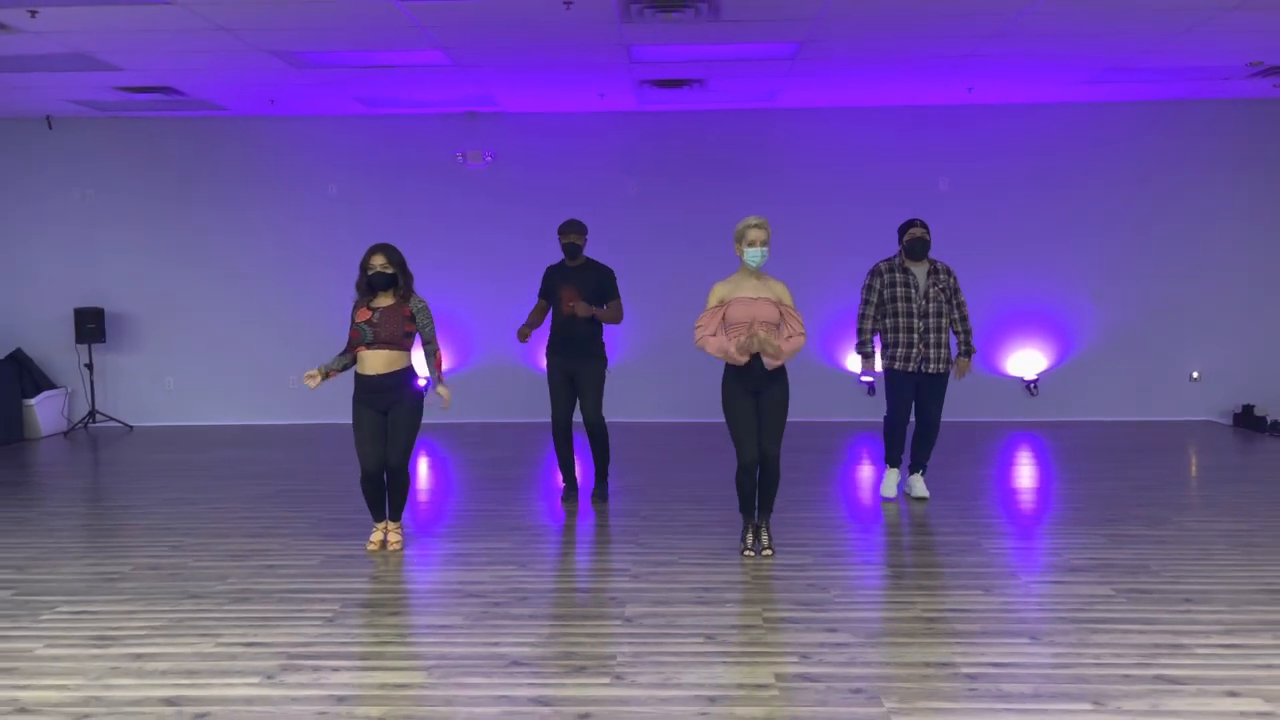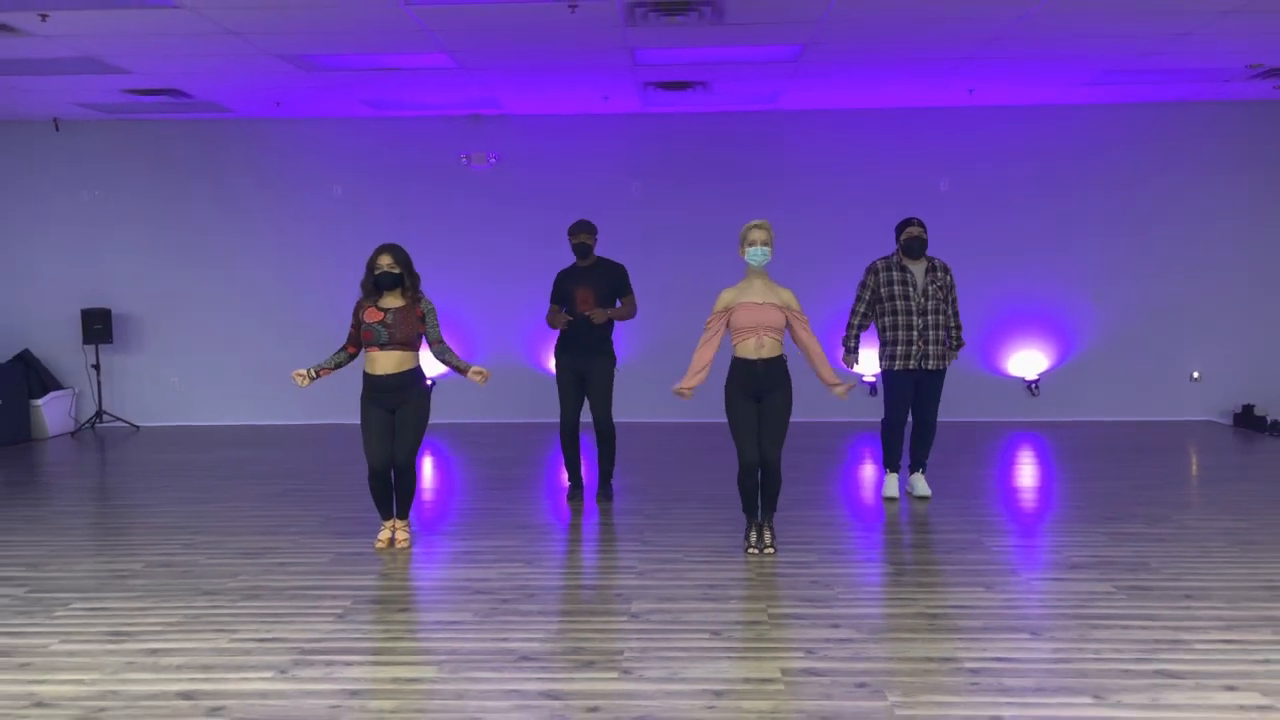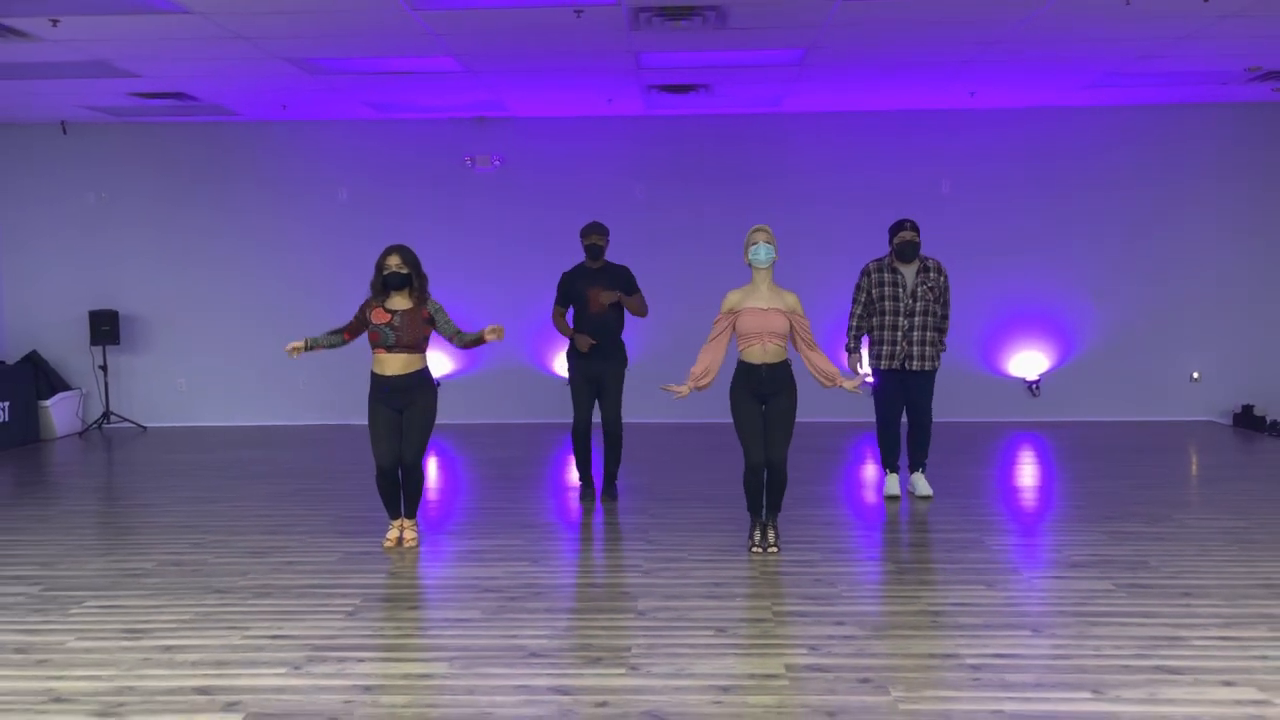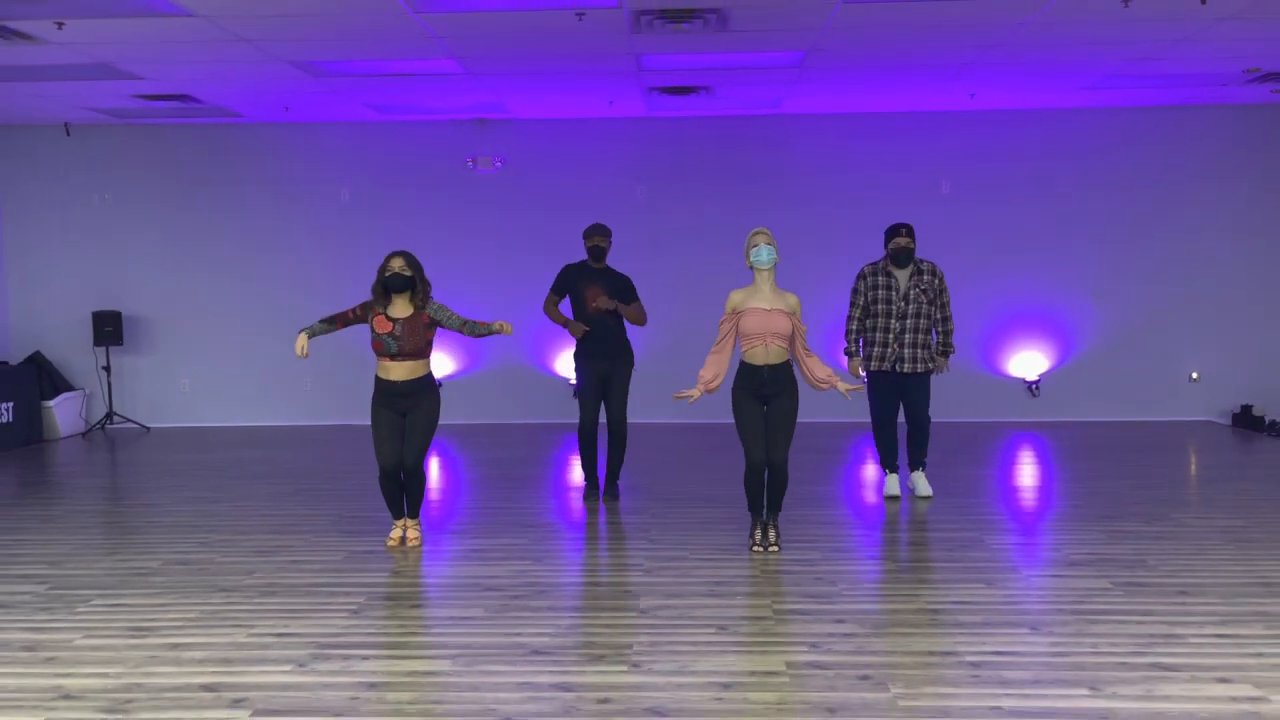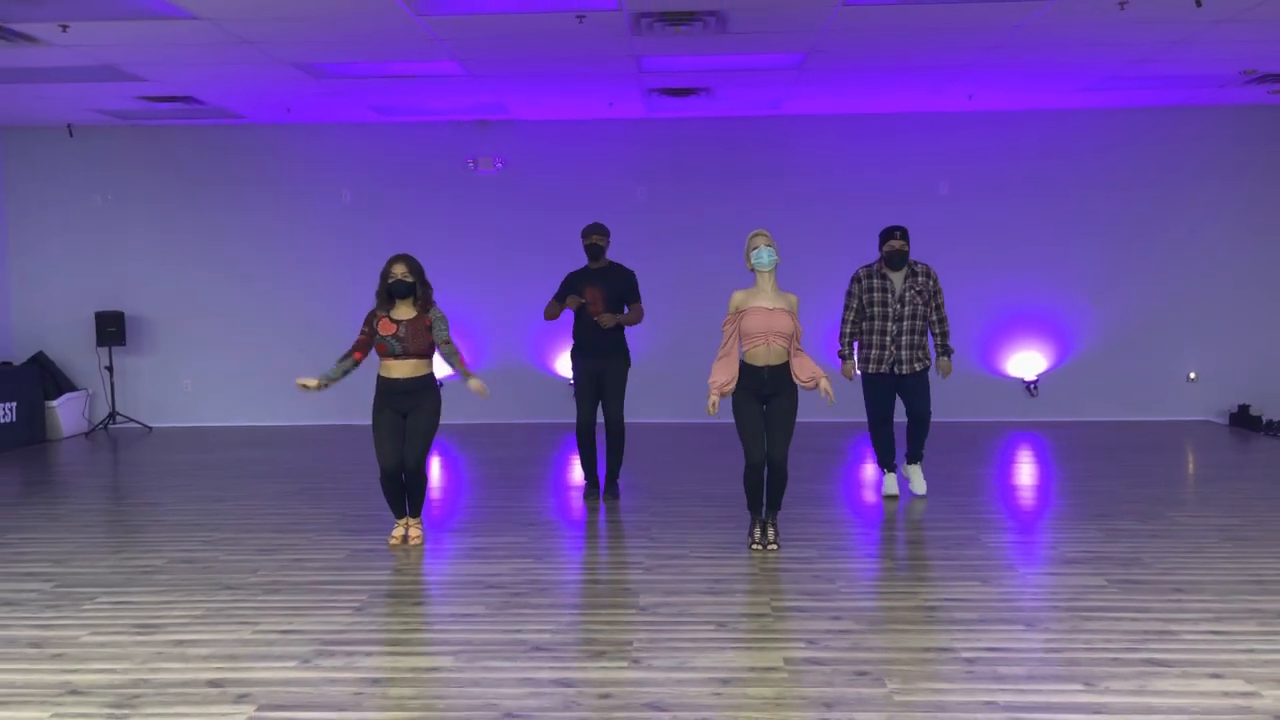
dt=0.2s
person 1, frame 1
left shoulder: (779, 290)
right shoulder: (721, 289)
left elbow: (796, 335)
right elbow: (705, 335)
left wrist: (776, 353)
right wrist: (735, 349)
left hip: (772, 377)
right hip: (737, 377)
left knee: (770, 456)
right knee: (747, 457)
left ankle: (764, 525)
right ankle: (748, 525)
person 1, frame 2
left shoulder: (785, 296)
right shoulder: (728, 297)
left elbow: (806, 340)
right elbow: (709, 342)
left wrist: (831, 380)
right wrist: (689, 381)
left hip: (776, 379)
right hip: (741, 381)
left knee: (771, 458)
right knee: (749, 459)
left ankle: (768, 523)
right ankle: (751, 525)
person 1, frame 3
left shoulder: (790, 300)
right shoulder: (734, 299)
left elbow: (807, 346)
right elbow: (715, 344)
left wrist: (840, 379)
right wrist: (692, 383)
left hip: (781, 383)
right hip: (746, 383)
left knee: (777, 460)
right knee: (755, 460)
left ankle: (772, 523)
right ankle: (756, 524)
person 1, frame 4
left shoulder: (791, 301)
right shoulder: (737, 298)
left elbow: (801, 350)
right elbow: (723, 346)
left wrist: (832, 380)
right wrist: (703, 385)
left hip: (782, 384)
right hip: (748, 384)
left knee: (778, 460)
right knee: (755, 459)
left ankle: (772, 522)
right ankle: (756, 523)
person 1, frame 5
left shoulder: (791, 301)
right shoulder: (739, 298)
left elbow: (795, 349)
right elbow: (728, 347)
left wrist: (816, 376)
right wrist: (717, 388)
left hip: (782, 384)
right hip: (748, 384)
left knee: (778, 458)
right knee: (755, 458)
left ankle: (772, 521)
right ankle: (756, 521)
person 2, frame 1
left shoulder: (413, 304)
right shoulder: (360, 307)
left elbow: (431, 346)
right elbow: (352, 352)
left wrist: (438, 383)
right wrist: (323, 373)
left hip: (402, 390)
right hip: (366, 393)
left knee: (396, 463)
right knee: (370, 466)
left ankle: (395, 525)
right ankle: (378, 524)
person 2, frame 2
left shoulder: (421, 306)
right shoulder: (364, 306)
left elbow: (438, 347)
right elbow: (350, 349)
left wrist: (466, 369)
right wrist: (315, 371)
left hip: (411, 390)
right hip: (374, 392)
left knee: (404, 461)
right knee: (377, 463)
left ankle: (403, 523)
right ankle: (387, 522)
person 2, frame 3
left shoulder: (428, 307)
right shoulder: (372, 307)
left elbow: (458, 338)
right elbow: (344, 334)
left wrist: (484, 336)
right wrist: (307, 344)
left hip: (418, 391)
right hip: (382, 393)
left knee: (411, 460)
right knee: (385, 462)
left ankle: (410, 522)
right ankle: (394, 522)
person 2, frame 4
left shoulder: (429, 310)
right shoulder: (372, 310)
left elbow: (463, 325)
right elbow: (337, 322)
left wrist: (492, 327)
right wrist: (306, 333)
left hip: (423, 395)
right hip: (385, 397)
left knee: (412, 463)
right knee: (388, 465)
left ankle: (413, 522)
right ankle: (398, 522)
person 2, frame 5
left shoulder: (432, 315)
right shoulder: (376, 317)
left elbow: (447, 348)
right elbow: (356, 354)
left wrist: (469, 377)
right wrist: (323, 380)
left hip: (422, 395)
right hip: (387, 397)
left knee: (414, 463)
right knee: (389, 466)
left ankle: (416, 521)
right ankle: (400, 520)
person 3, frame 1
left shoulder: (602, 273)
right shoulder: (552, 273)
left elbow: (617, 314)
right elbow: (541, 308)
left wrist: (593, 310)
right wrist: (528, 325)
left hip: (590, 357)
right hip: (558, 357)
left knee: (593, 419)
right knee: (560, 421)
left ankle: (601, 481)
right ankle: (569, 483)
person 3, frame 2
left shoulder: (614, 271)
right shoulder: (564, 277)
left elbow: (631, 309)
right elbow: (552, 312)
left wrist: (608, 312)
right wrist: (556, 321)
left hip: (600, 357)
right hip: (567, 357)
left knee: (603, 420)
right knee: (568, 420)
left ankle: (605, 482)
right ankle: (575, 482)
person 3, frame 3
left shoulder: (621, 273)
right shoulder: (571, 277)
left elbow: (643, 310)
right elbow: (558, 316)
left wrist: (619, 297)
right wrist: (574, 336)
left hip: (613, 359)
right hip: (580, 359)
left knee: (612, 421)
right knee: (581, 421)
left ankle: (610, 481)
right ankle: (586, 481)
person 3, frame 4
left shoulder: (621, 280)
right shoulder: (571, 273)
left elbow: (641, 318)
right elbow: (548, 306)
left wrist: (616, 306)
right wrist: (569, 324)
left hip: (620, 359)
right hip: (588, 359)
left knee: (617, 421)
right knee: (588, 421)
left ankle: (612, 481)
right ankle: (591, 481)
person 3, frame 5
left shoulder: (623, 276)
right shoulder: (573, 279)
left elbow: (637, 314)
right elbow: (548, 314)
left wrist: (617, 318)
right wrist: (564, 304)
left hip: (615, 359)
right hip: (584, 358)
left knee: (614, 419)
right knee: (585, 420)
left ankle: (611, 480)
right ankle: (590, 480)
person 4, frame 1
left shoulder: (945, 273)
right shoulder: (882, 272)
left elbow: (958, 313)
right elbow: (869, 313)
left wrist: (965, 352)
right wrist: (866, 351)
left hip: (937, 362)
right hip: (899, 361)
left knee: (930, 421)
right knee: (897, 417)
left ankle: (916, 474)
right ankle: (892, 467)
person 4, frame 2
left shoulder: (942, 270)
right shoulder: (879, 270)
left elbow: (952, 311)
right elbow: (861, 309)
left wrist: (955, 344)
right wrist: (851, 346)
left hip: (934, 360)
right hip: (897, 360)
left knee: (927, 419)
right knee: (895, 418)
left ankle: (917, 473)
right ankle: (891, 473)
person 4, frame 3
left shoulder: (936, 271)
right shoulder: (873, 271)
left elbow: (942, 313)
right elbow: (859, 313)
left wrist: (938, 347)
right wrist: (853, 348)
left hip: (924, 361)
right hip: (885, 360)
left knee: (921, 418)
right knee: (887, 418)
left ankle: (917, 473)
right ankle: (891, 474)
person 4, frame 4
left shoulder: (932, 274)
right shoulder: (868, 275)
left elbow: (942, 316)
right elbow: (856, 316)
left wrist: (943, 351)
right wrist: (853, 353)
left hip: (917, 363)
right hip: (878, 362)
left knee: (919, 419)
right knee: (883, 420)
left ankle: (917, 473)
right ankle: (890, 474)
person 4, frame 5
left shoulder: (926, 275)
right shoulder: (863, 277)
left elbow: (938, 316)
right elbow: (850, 319)
left wrist: (943, 353)
right wrist: (847, 355)
left hip: (914, 363)
right hip: (875, 363)
left knee: (921, 415)
right knee: (880, 420)
left ankle: (913, 464)
right ankle: (889, 472)
